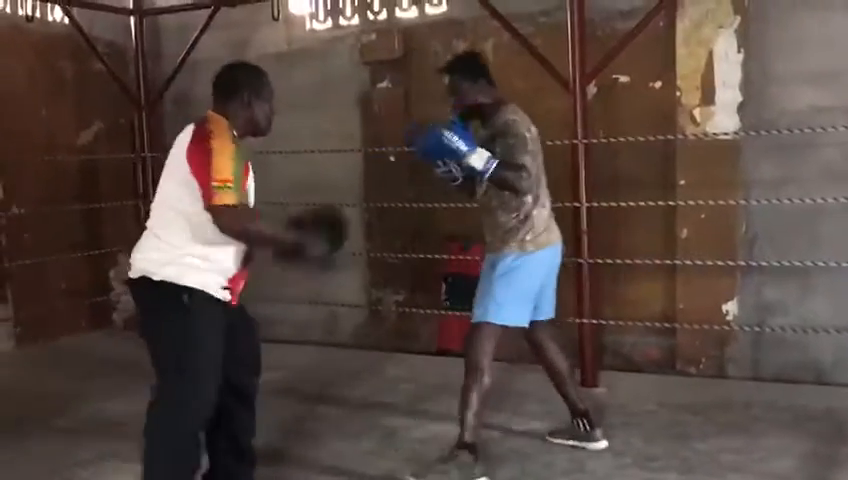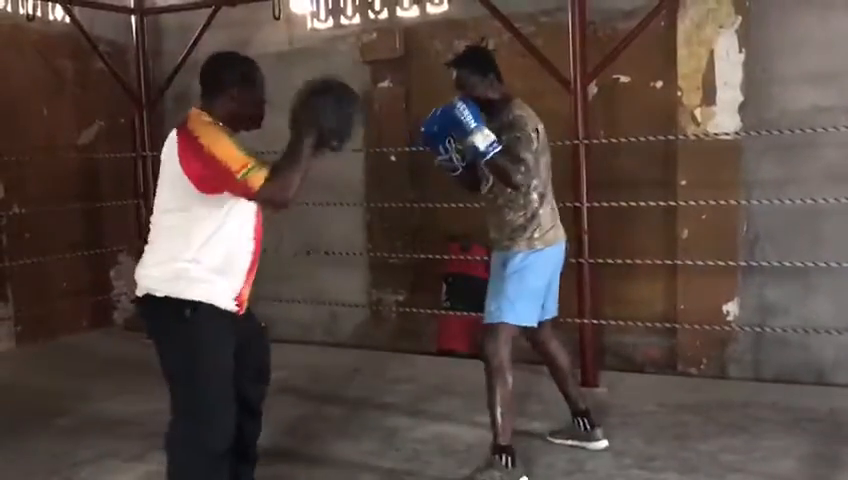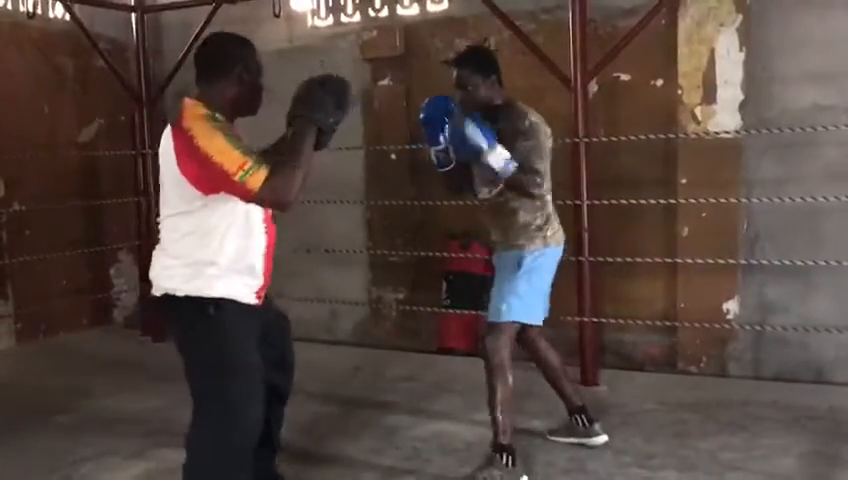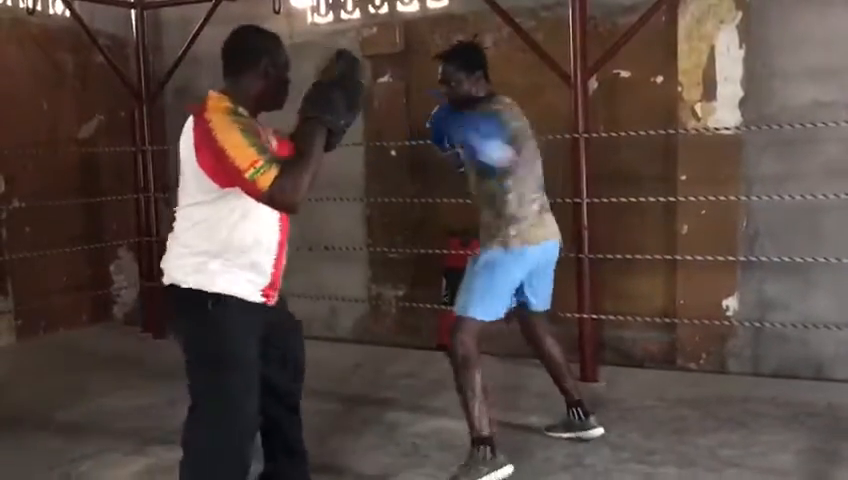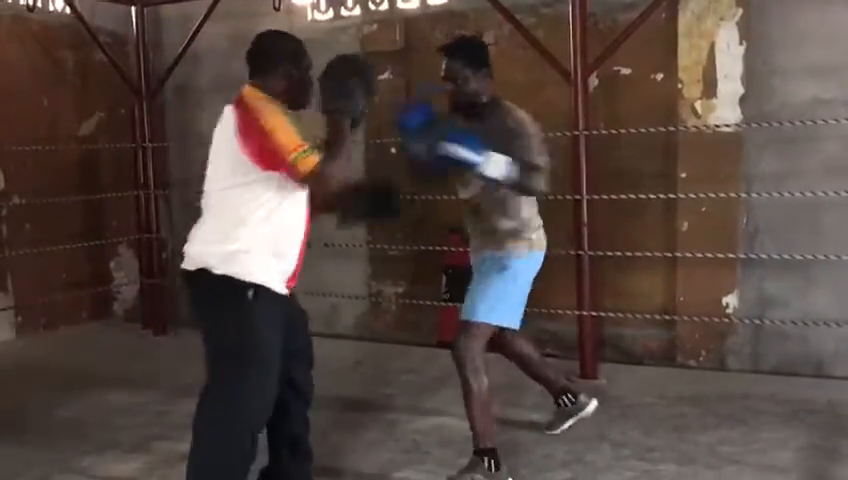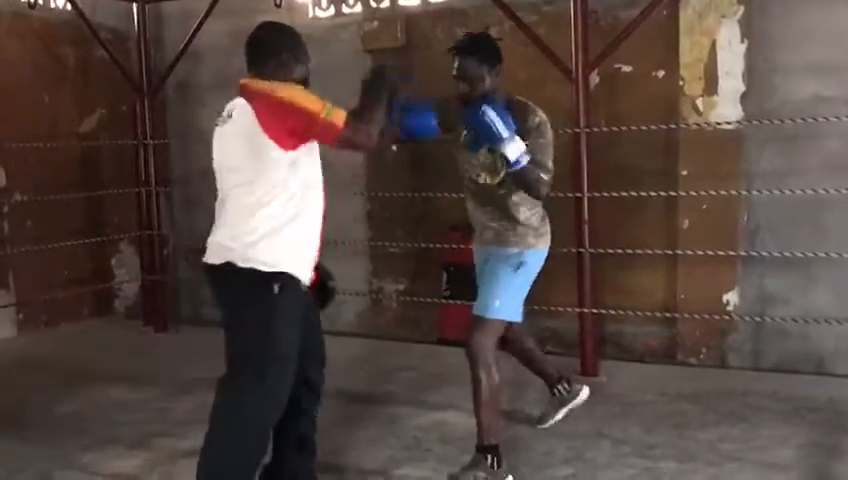
dt=0.2s
person 1, frame 1
left shoulder: (214, 138)
right shoulder: (215, 137)
left elbow: (231, 215)
right elbow: (231, 218)
left wrist: (278, 241)
right wrist: (293, 241)
left hip: (205, 289)
right hip: (174, 286)
left knee: (236, 381)
right knee: (186, 399)
person 1, frame 2
left shoulder: (212, 137)
right shoulder: (203, 137)
left elbow: (260, 184)
right elbow: (277, 192)
left wrist: (304, 148)
right wrist: (307, 136)
left hip: (217, 298)
right hip: (183, 299)
left knee: (246, 382)
right knee: (205, 414)
person 1, frame 3
left shoulder: (214, 127)
right shoulder: (200, 131)
left elbow: (259, 174)
right elbow: (280, 192)
left wrist: (298, 128)
right wrist: (309, 127)
left hip: (237, 291)
right hip: (202, 297)
left knee: (272, 374)
right knee: (229, 411)
person 1, frame 4
left shoulder: (247, 122)
right shoulder: (220, 123)
left elbow: (288, 158)
right elbow: (287, 194)
left wrist: (317, 122)
right wrist: (319, 124)
left hip: (253, 289)
right hip: (211, 293)
left knee: (281, 386)
right knee: (226, 411)
person 1, frame 5
left shoulder: (253, 116)
right shoulder: (261, 116)
left elbow: (302, 189)
right elbow: (324, 177)
right wrist: (344, 117)
left hip: (260, 278)
right hip: (232, 280)
left knee: (291, 377)
right knee: (237, 399)
person 1, frame 6
left shoulder: (238, 114)
right shoulder: (276, 100)
right elbow: (359, 132)
left wrist: (306, 268)
right wrist: (379, 89)
left hip: (270, 269)
right hip: (259, 273)
left knee: (302, 373)
right knee: (256, 391)
person 2, frame 1
left shoulder: (509, 123)
right shoulder: (499, 124)
left elbow: (521, 183)
right elbow: (481, 188)
left wrist: (472, 154)
right wrist: (448, 164)
left hip: (520, 250)
right hip: (540, 246)
left knee: (479, 344)
right knee: (541, 335)
right ankle: (585, 424)
person 2, frame 2
left shoulder: (516, 118)
right shoulder: (496, 121)
left elbow: (515, 177)
right elbow: (477, 182)
left wrist: (478, 135)
left hip: (528, 247)
right hip: (537, 245)
left knee: (496, 346)
right knee: (542, 334)
right ankle: (586, 425)
person 2, frame 3
left shoulder: (525, 124)
right shoulder: (481, 127)
left elbow: (535, 186)
right elbow: (457, 184)
left wrist: (488, 152)
right wrist: (441, 138)
left hip: (534, 247)
right hip: (520, 246)
left knee: (495, 344)
right knee: (529, 336)
right ankle: (583, 420)
person 2, frame 4
left shoulder: (495, 113)
right shoulder: (488, 113)
left elbow: (505, 163)
right elbow: (479, 172)
left wrist: (488, 147)
right wrist: (460, 146)
left hip: (510, 245)
right hip: (542, 240)
left knee: (461, 342)
right knee: (535, 327)
right ankle: (580, 414)
person 2, frame 5
left shoulder: (510, 121)
right shoulder: (462, 120)
left elbow: (536, 182)
left hip: (514, 250)
right hip: (487, 249)
left knee: (467, 348)
right knee: (502, 335)
right ankle: (570, 397)
person 2, frame 6
left shoulder: (529, 118)
right shoulder: (464, 114)
left elbow: (540, 186)
left wrist: (507, 140)
right wrist: (416, 122)
left hip: (520, 245)
right hip: (488, 243)
left knee: (479, 344)
right knee: (504, 329)
right ankle: (564, 387)
